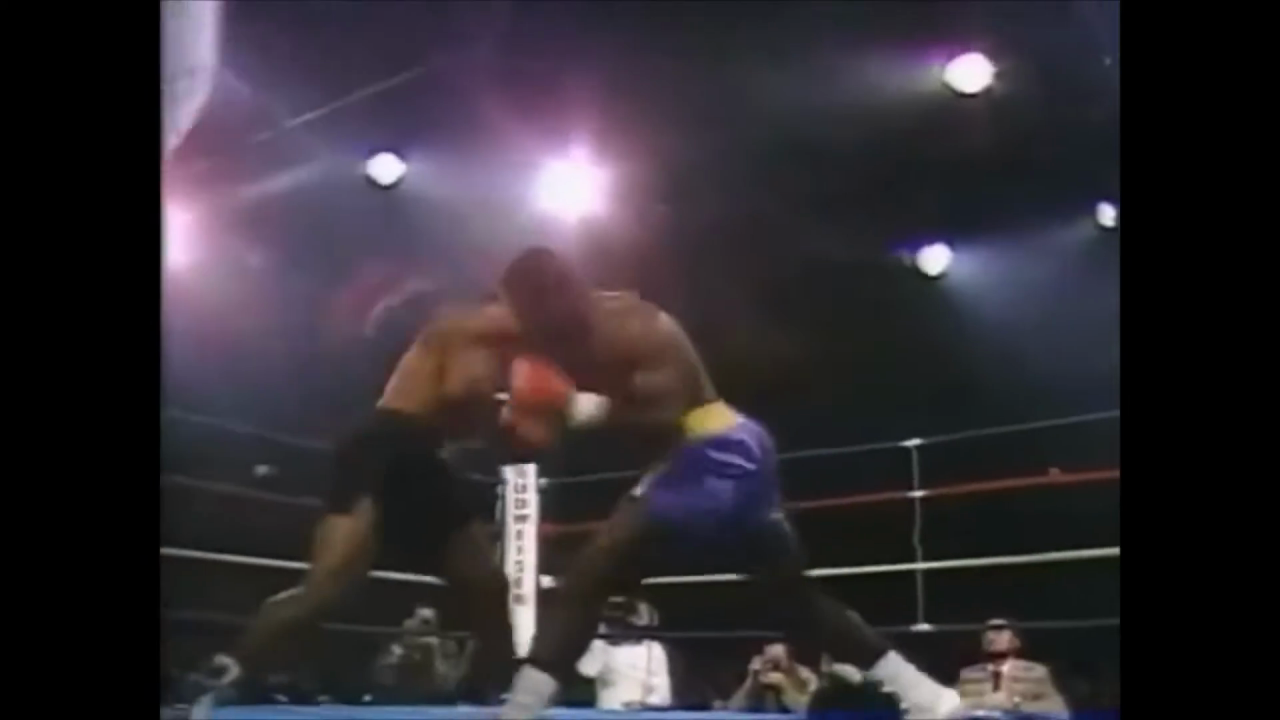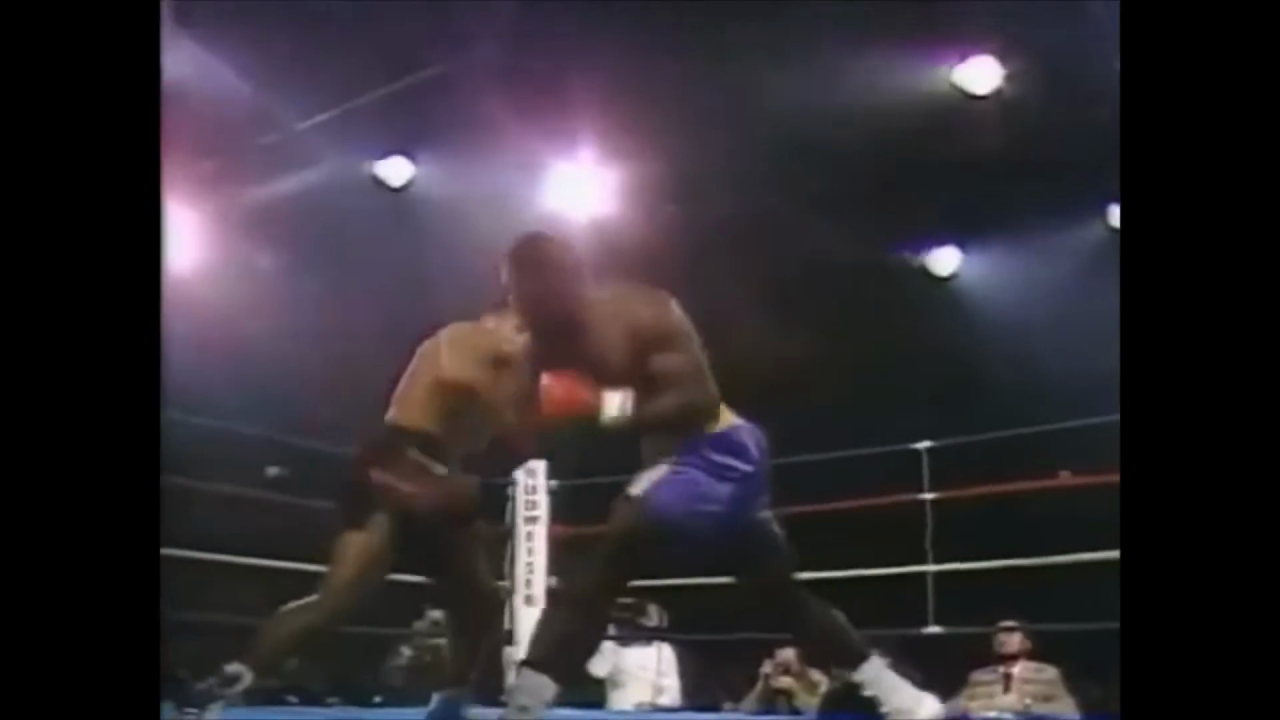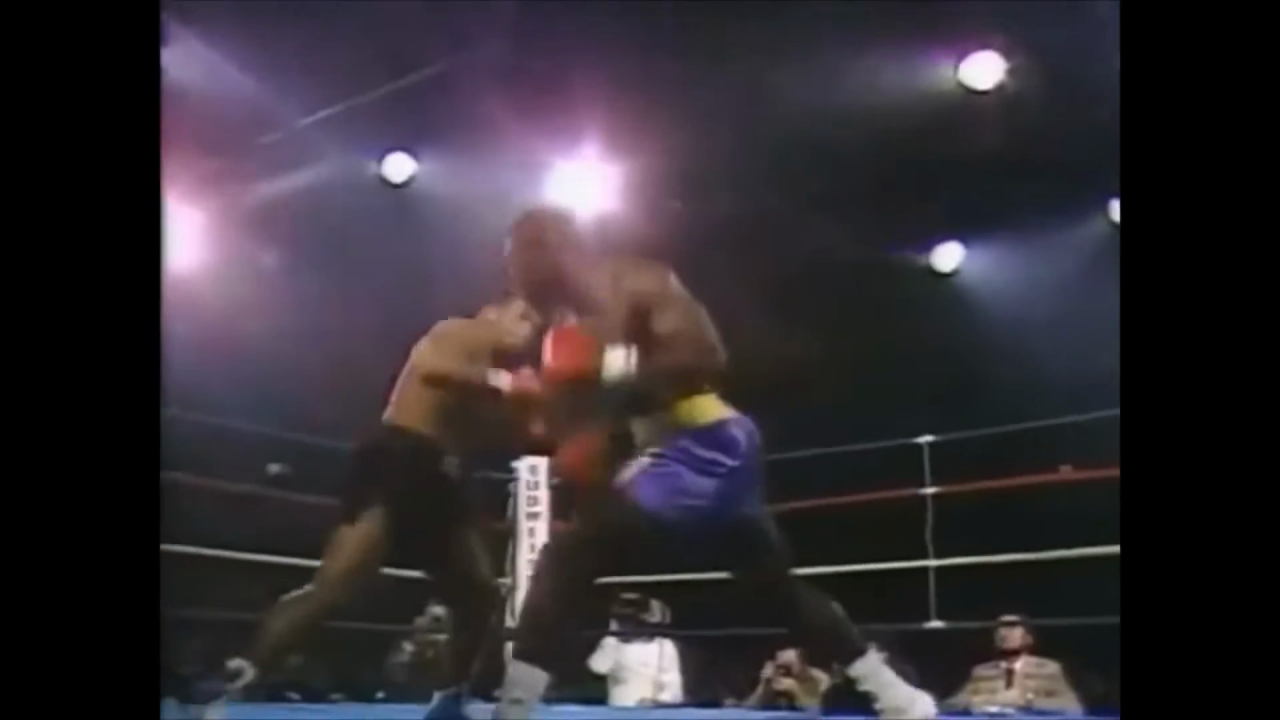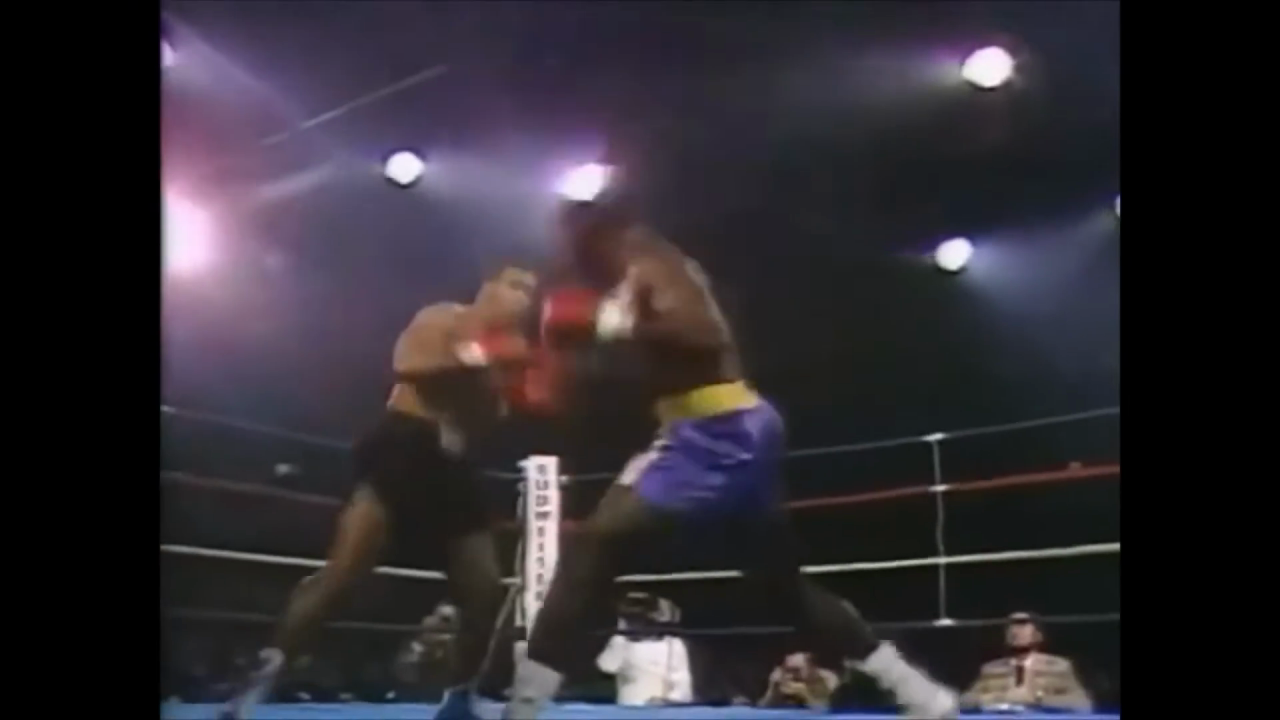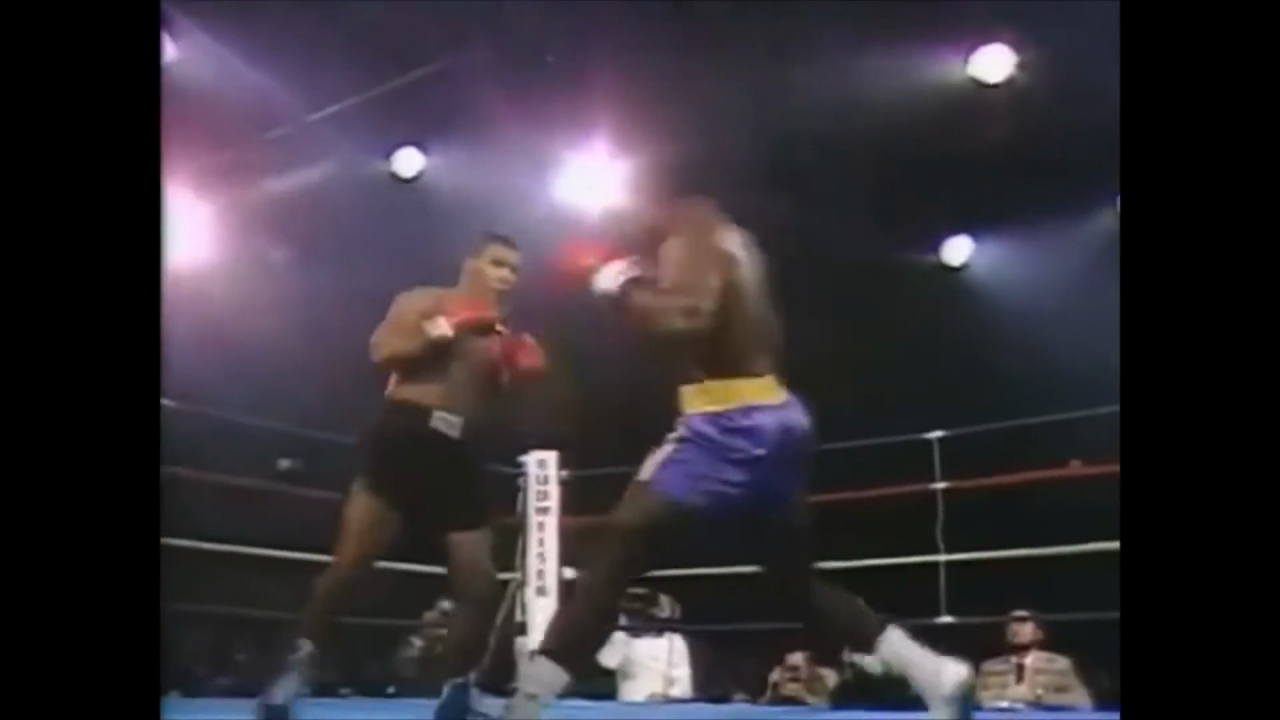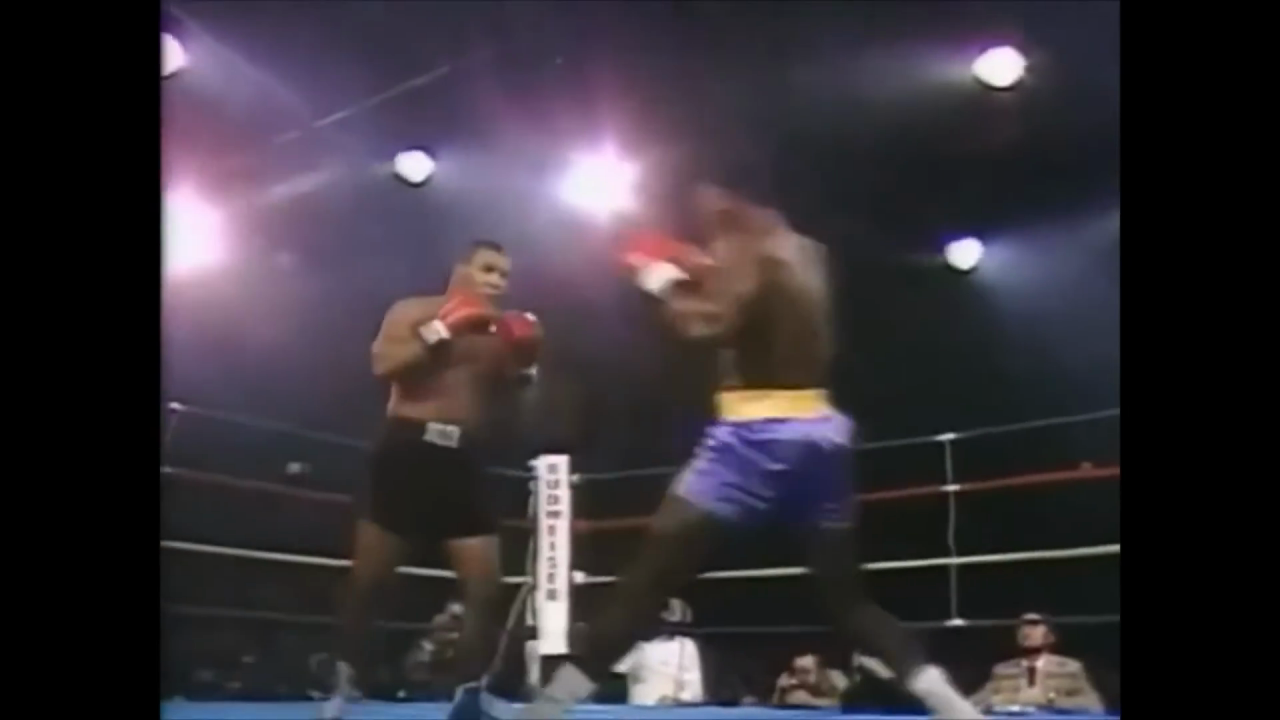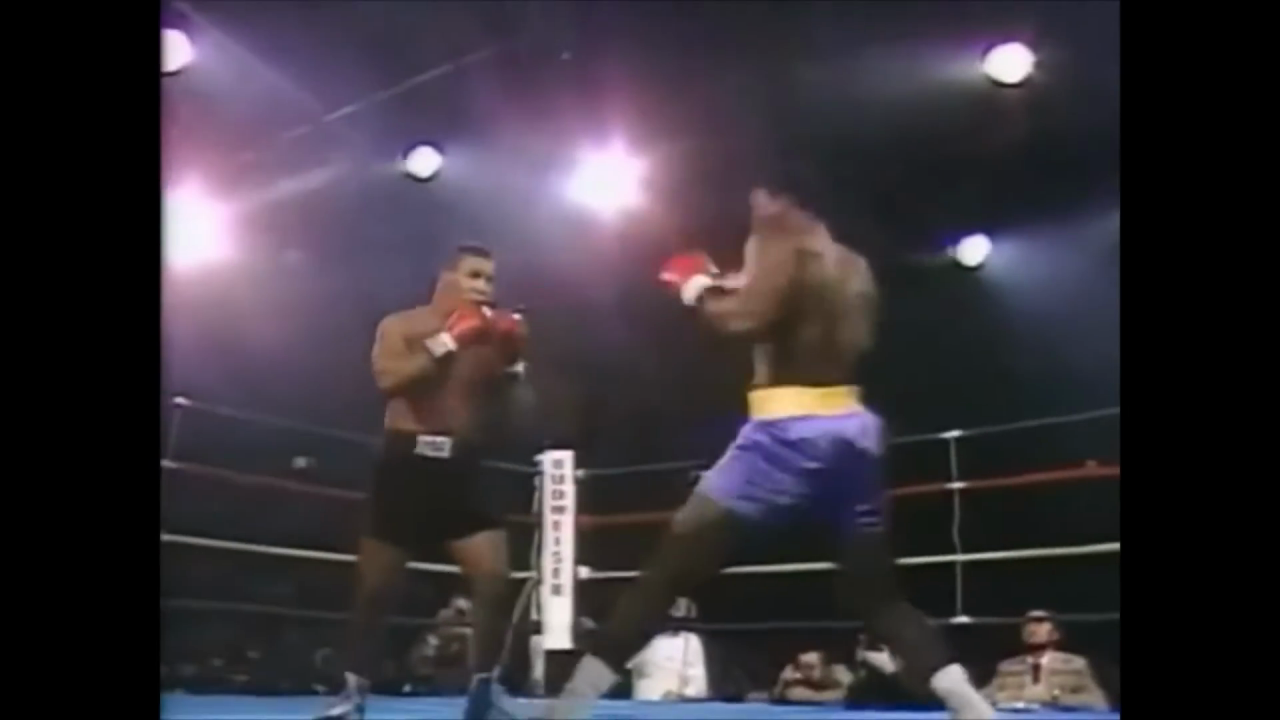
dt=0.1s
person 1, frame 1
left shoulder: (629, 325)
right shoulder: (576, 330)
left elbow: (666, 418)
left wrist: (581, 407)
left hip: (716, 454)
right hip: (719, 453)
left knee: (589, 577)
right knee: (800, 598)
person 1, frame 2
left shoulder: (639, 310)
right shoulder: (564, 330)
left elbow: (699, 402)
left wrist: (611, 407)
left hip: (713, 453)
right hip: (700, 456)
left knee: (590, 583)
right knee: (786, 597)
person 1, frame 3
left shoulder: (638, 283)
right shoulder: (580, 306)
left elbow: (706, 359)
left wrist: (612, 365)
left hip: (701, 442)
right hip: (714, 443)
left knee: (567, 561)
right knee: (779, 588)
person 1, frame 4
left shoulder: (653, 264)
right shoulder: (634, 274)
left elbow: (705, 335)
left wrist: (613, 322)
left hip: (714, 435)
right hip: (726, 434)
left knee: (587, 559)
right knee: (787, 587)
person 1, frame 5
left shoulder: (692, 242)
right shoulder: (726, 240)
left elbow: (689, 324)
left wrist: (619, 283)
right wrist: (633, 276)
left hip: (728, 423)
right hip: (780, 421)
left knee: (613, 561)
right knee: (797, 582)
right ankle: (934, 675)
person 1, frame 6
left shoulder: (744, 244)
right shoulder: (804, 253)
left elbow: (713, 323)
left wrist: (664, 281)
right wrist: (703, 272)
left hip: (761, 435)
right hip: (823, 431)
left knee: (647, 577)
right knee: (849, 601)
person 1, frame 7
left shoulder: (779, 244)
right shoulder: (854, 266)
left elbow: (748, 319)
left wrist: (697, 290)
left hip: (787, 430)
right hip: (853, 429)
left knee: (667, 572)
right knee: (879, 599)
person 2, frame 1
left shoulder: (479, 351)
right shoulder: (462, 330)
left hip: (420, 464)
right hip: (387, 450)
left knee: (488, 589)
right knee: (325, 587)
right ankle: (215, 680)
person 2, frame 2
left shoulder: (503, 374)
right shoulder: (464, 339)
right elbow: (452, 375)
left hip: (432, 483)
right hip: (394, 466)
left knee: (482, 600)
right knee: (339, 597)
person 2, frame 3
left shoulder: (487, 368)
right shoulder: (454, 336)
right elbow: (432, 368)
right wrist: (503, 382)
left hip: (435, 477)
right hip: (395, 465)
left knee: (480, 595)
right knee: (333, 589)
right ankle: (236, 684)
person 2, frame 4
left shoulder: (500, 359)
right shoulder: (443, 320)
left elbow: (488, 418)
right elbow: (407, 364)
left wrist: (519, 396)
right wrist: (477, 353)
left hip: (448, 462)
right hip: (403, 447)
left knee: (486, 593)
right knee: (343, 570)
right ankle: (265, 672)
person 2, frame 5
left shoulder: (498, 334)
right shoulder: (421, 302)
right elbow: (383, 351)
left wrist: (519, 372)
right wrist: (448, 324)
left hip: (453, 453)
right hip: (402, 439)
left knee: (481, 588)
right knee: (350, 562)
right ankle: (300, 665)
person 2, frame 6
left shoulder: (503, 334)
right shoulder: (411, 312)
right elbow: (384, 364)
left wrist: (524, 359)
right wrist: (443, 327)
left hip: (460, 462)
right hip: (409, 452)
left knee: (486, 591)
right knee: (366, 580)
person 2, frame 7
left shoulder: (493, 336)
right shoulder: (400, 326)
right elbow: (389, 380)
left wrist: (514, 359)
right wrist: (448, 341)
left hip: (460, 471)
right hip: (406, 466)
left knee: (495, 585)
right knee: (374, 591)
